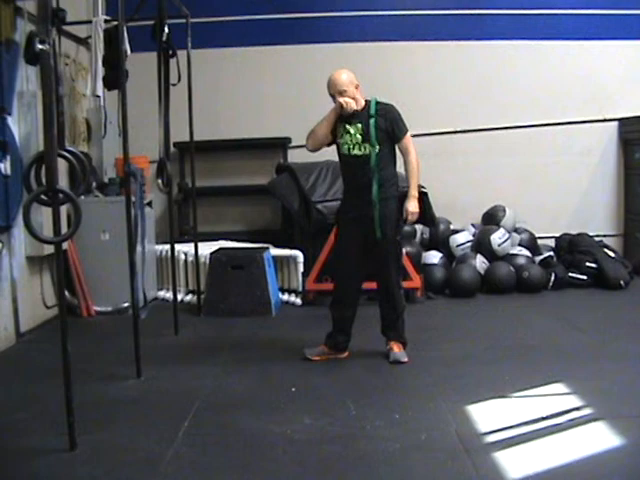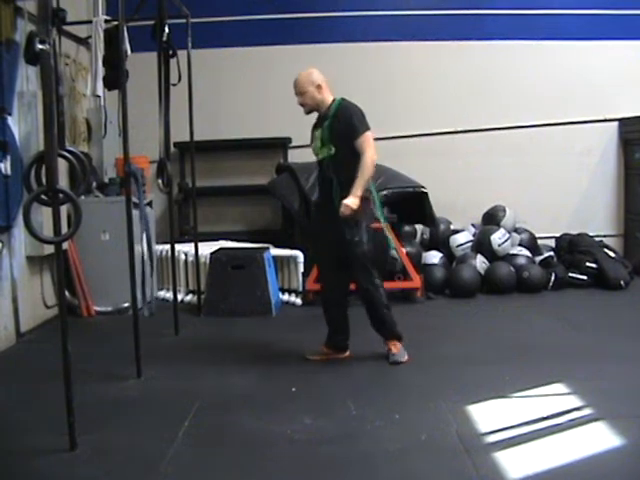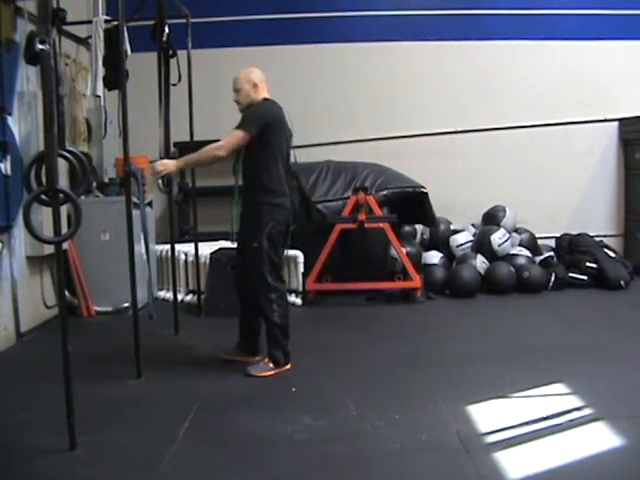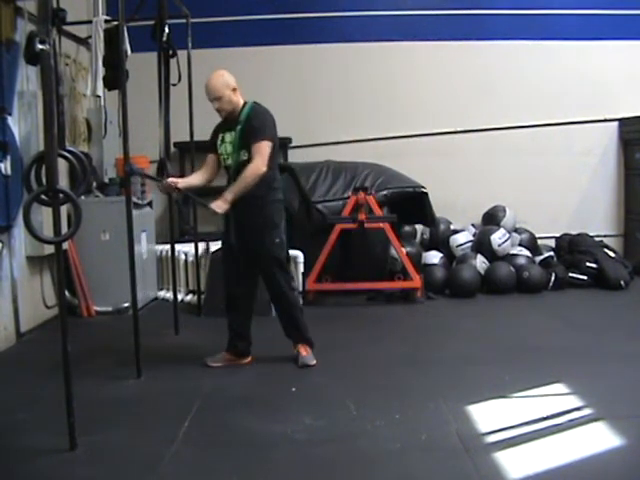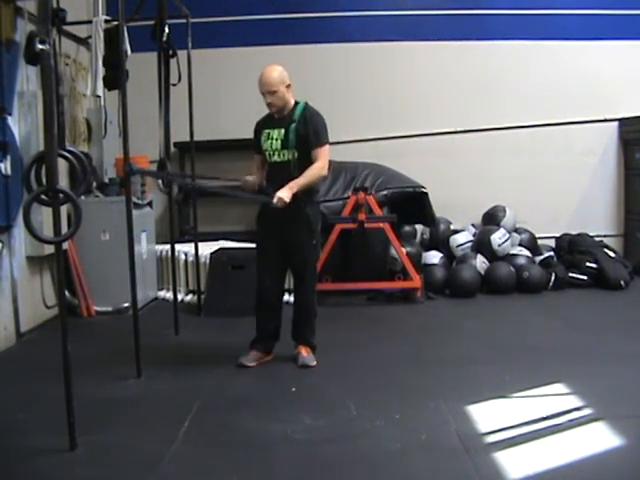
dt=1s
person 1, frame 1
left shoulder: (385, 113)
right shoulder: (338, 121)
left elbow: (409, 153)
right elbow: (312, 144)
left wrist: (412, 196)
right wrist: (335, 111)
left hip: (384, 207)
right hip: (351, 209)
left knee: (389, 276)
right knee: (345, 278)
left ankle: (395, 340)
right ankle: (337, 343)
person 1, frame 2
left shoulder: (347, 112)
right shoulder: (318, 125)
left elbow: (369, 154)
left wrist: (355, 196)
left hip: (351, 208)
right hip: (326, 209)
left knee: (363, 273)
right knee: (328, 278)
left ankle: (393, 339)
right ankle: (337, 343)
person 1, frame 3
left shoulder: (262, 112)
right shoulder: (272, 117)
left elbow: (222, 149)
left wrist: (178, 164)
left hip: (267, 211)
right hip: (265, 209)
left knee: (268, 282)
right knee: (247, 279)
left ankle: (279, 357)
right ankle: (249, 345)
person 1, frame 4
left shoulder: (258, 117)
right shoulder: (220, 130)
left elbow: (259, 166)
right elbow: (208, 171)
left wrist: (224, 200)
right wrist: (183, 182)
left hip: (265, 211)
right hip: (237, 214)
left knee: (278, 280)
right knee: (236, 285)
left ankle: (302, 343)
right ankle: (238, 349)
person 1, frame 5
left shoulder: (309, 118)
right shoulder: (262, 125)
left elbow: (322, 166)
left wrist: (291, 188)
right wrist: (253, 180)
left hip: (302, 212)
right hip: (271, 213)
left knee: (304, 281)
right knee: (267, 283)
left ankle: (305, 344)
right ankle: (263, 345)
